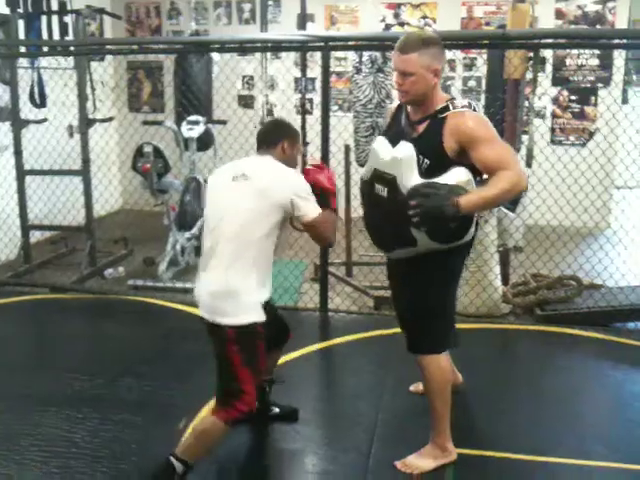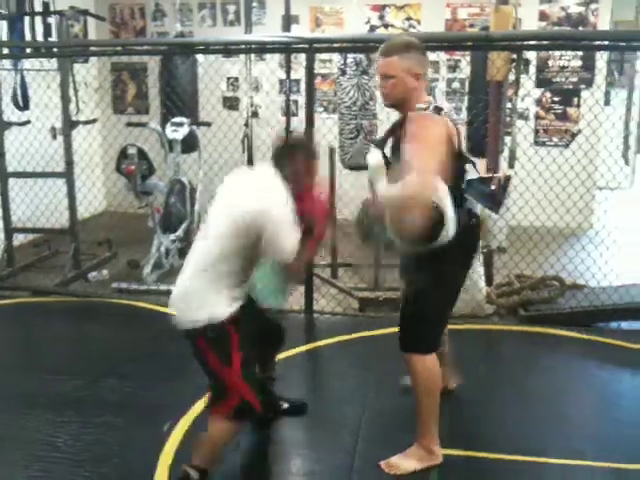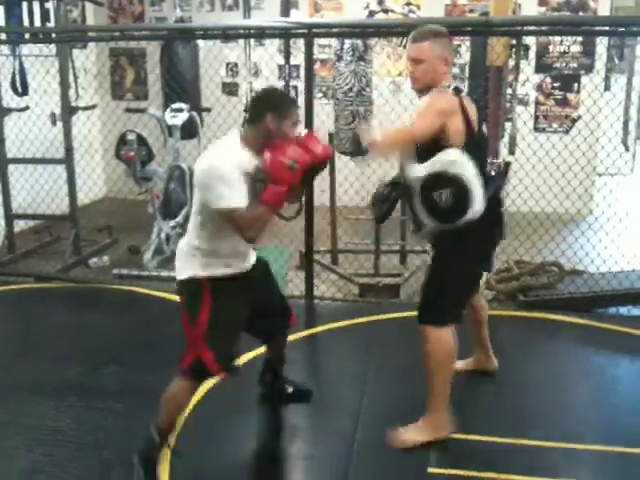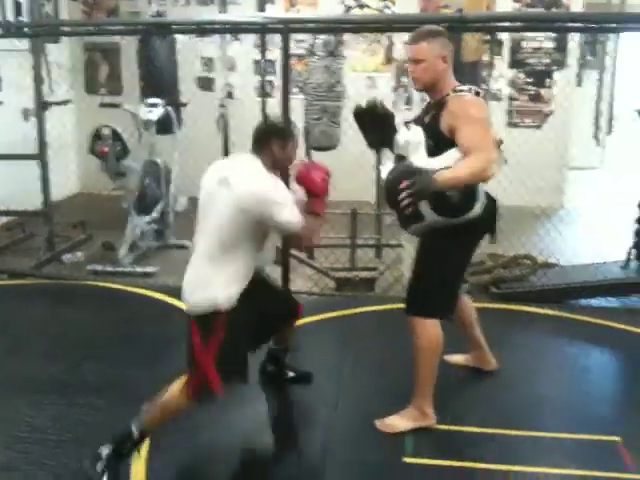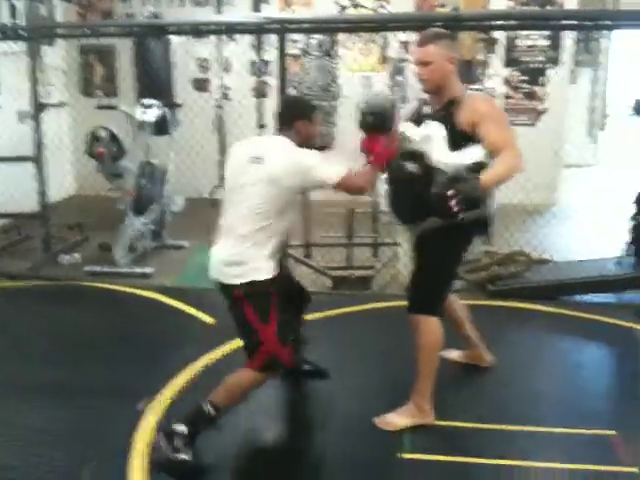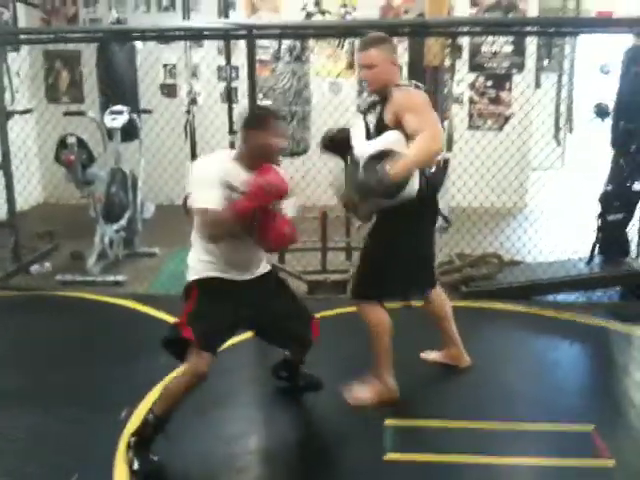
dt=0.4s
person 1, frame 1
left shoulder: (463, 122)
right shoulder: (397, 112)
left elbow: (515, 177)
left wrist: (457, 205)
left hip: (436, 248)
left knee: (426, 341)
right knee: (418, 323)
left ankle: (442, 444)
right ankle: (449, 376)
person 1, frame 2
left shoulder: (427, 126)
right shoulder: (407, 121)
left elbow: (420, 189)
right wrist: (382, 190)
left hip: (444, 247)
right hip: (424, 241)
left knee: (416, 342)
right knee: (423, 320)
left ankle: (428, 446)
right ankle: (442, 375)
person 1, frame 3
left shoulder: (439, 102)
right shoulder: (451, 100)
left elbow: (394, 141)
right elbow: (426, 158)
left wrist: (366, 137)
left hip: (468, 223)
right hip: (468, 217)
left knee: (435, 316)
right knee: (464, 288)
left ankle: (437, 418)
right ankle: (484, 357)
person 1, frame 4
left shoulder: (464, 105)
right shoulder: (434, 105)
left elbow: (483, 164)
right elbow: (423, 153)
left wrist: (432, 181)
right wrist: (387, 133)
left hip: (457, 221)
right hip: (446, 218)
left knee: (422, 308)
right knee: (446, 291)
left ankle: (422, 408)
right ankle: (481, 354)
person 1, frame 5
left shoulder: (476, 106)
right shoulder: (427, 107)
left elbow: (511, 157)
left wrist: (478, 185)
left hip: (450, 219)
left knee: (423, 305)
right knee: (437, 292)
left ankle: (421, 405)
right ankle: (477, 351)
person 1, frame 6
left shoulder: (407, 98)
right shoulder: (385, 103)
left elbow: (432, 142)
left wrist: (387, 177)
right wrist: (344, 145)
left hip: (405, 211)
right hip: (405, 208)
left knee: (367, 294)
right knee: (423, 282)
left ankle: (383, 379)
right ankle: (455, 350)
person 2, frame 1
left shoulder: (222, 174)
right shoulder: (288, 179)
right elbow: (327, 237)
right wrist: (327, 195)
left hip: (216, 292)
right hip: (237, 305)
left knee: (276, 337)
right knee: (236, 404)
left ankle: (261, 401)
person 2, frame 2
left shoulder: (247, 177)
right shoulder: (275, 203)
right elbow: (295, 272)
left wrist: (306, 219)
right wrist: (313, 233)
left hip: (223, 295)
right hip: (206, 309)
left knee: (270, 336)
right knee: (238, 403)
left ankle: (266, 400)
person 2, frame 3
left shoulder: (261, 150)
right shoulder: (222, 163)
left elbow: (285, 194)
right elbow: (249, 228)
left wrist: (304, 168)
right wrist: (280, 183)
left hip: (243, 262)
right hip: (207, 272)
left knee: (280, 320)
right knee: (199, 367)
left ankle: (274, 383)
person 2, frame 4
left shoulder: (224, 167)
right shoulder: (266, 187)
right elbow: (302, 235)
right wrist: (317, 196)
left hip: (238, 278)
right hip: (214, 296)
left knee: (288, 310)
right knee: (201, 387)
left ankle: (275, 365)
right ankle: (117, 449)
person 2, frame 5
left shoulder: (243, 149)
right shoulder: (300, 160)
right elbow: (356, 184)
right wrist: (378, 157)
left hip: (234, 259)
right hip: (246, 272)
left knee: (297, 302)
right knee: (268, 362)
left ankle: (293, 360)
right ankle: (183, 431)
person 2, frame 6
left shoulder: (274, 175)
right shoulder: (209, 168)
left elbow: (273, 231)
right elbow: (212, 230)
left wrist: (275, 226)
right wrist: (254, 200)
left hip: (255, 273)
right hip: (212, 277)
left knee: (304, 330)
right knee: (198, 366)
left ankle: (290, 370)
right ankle: (141, 439)
